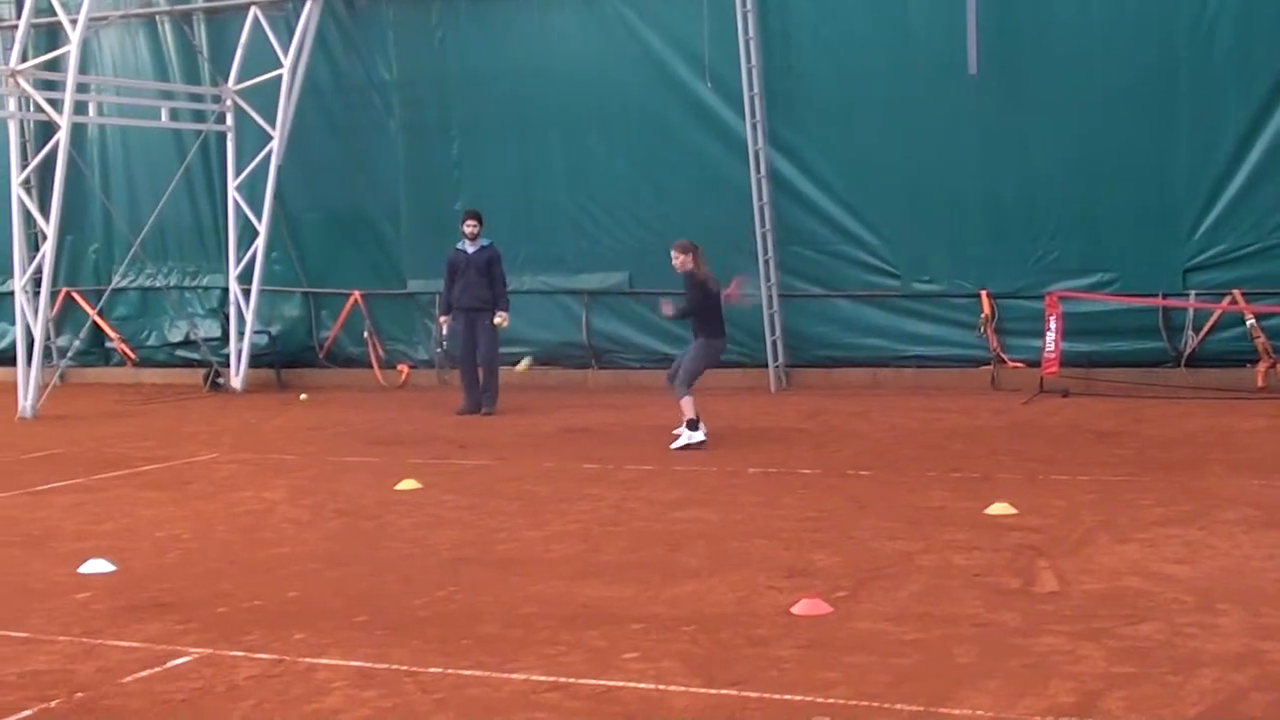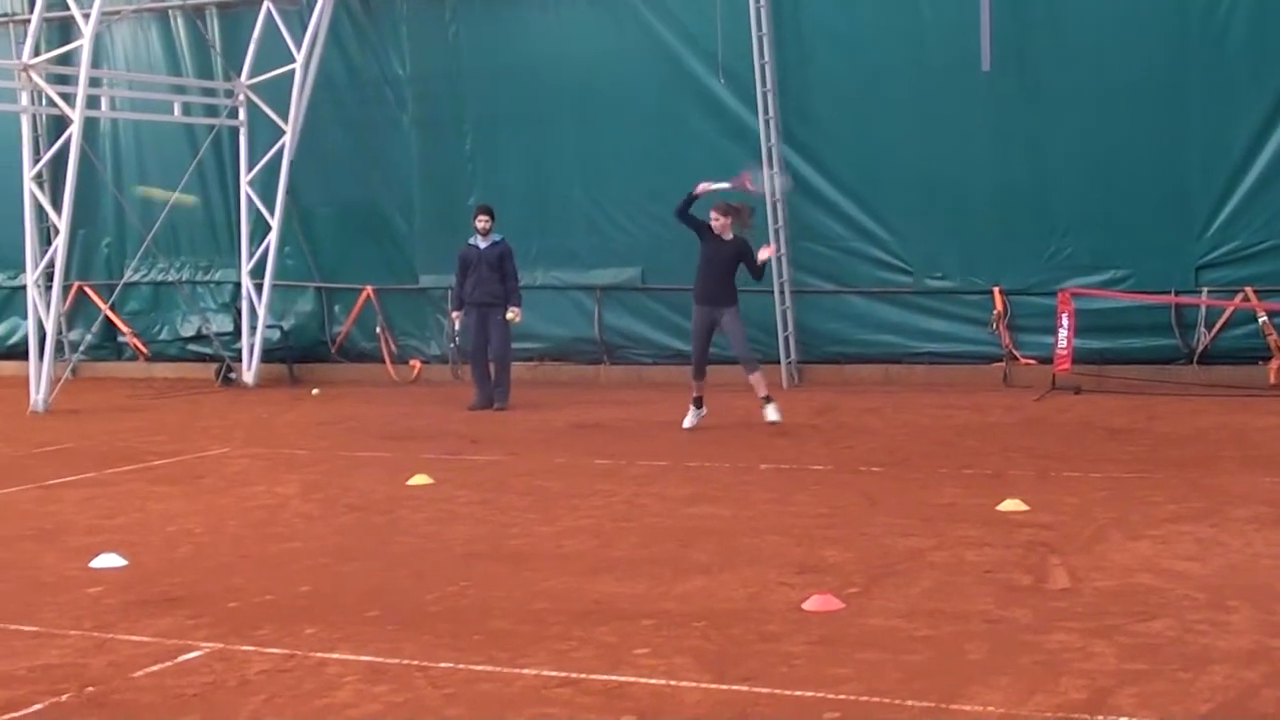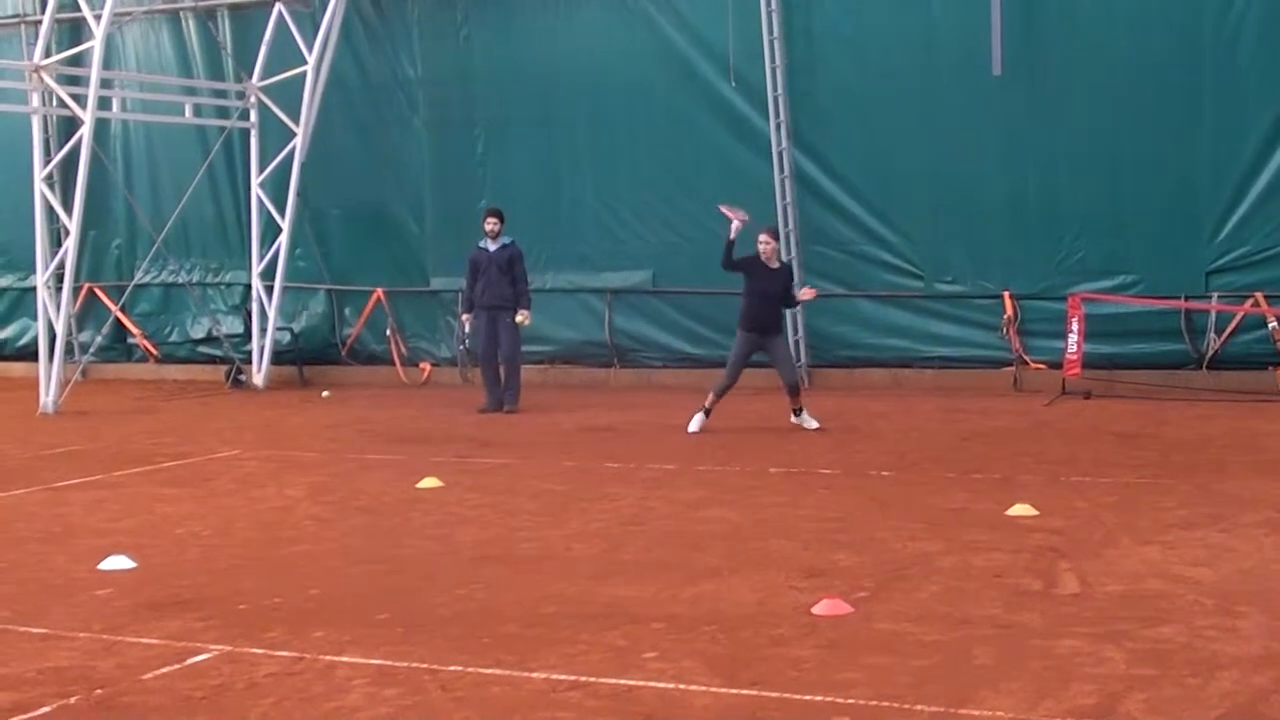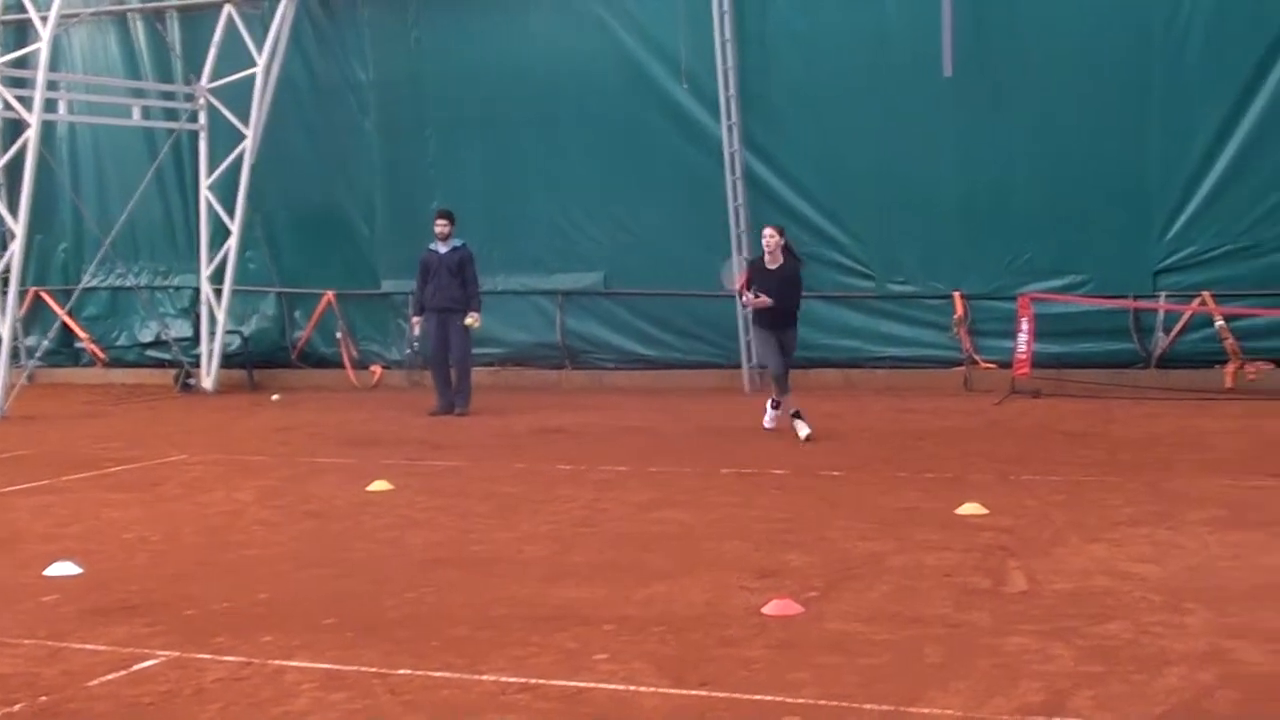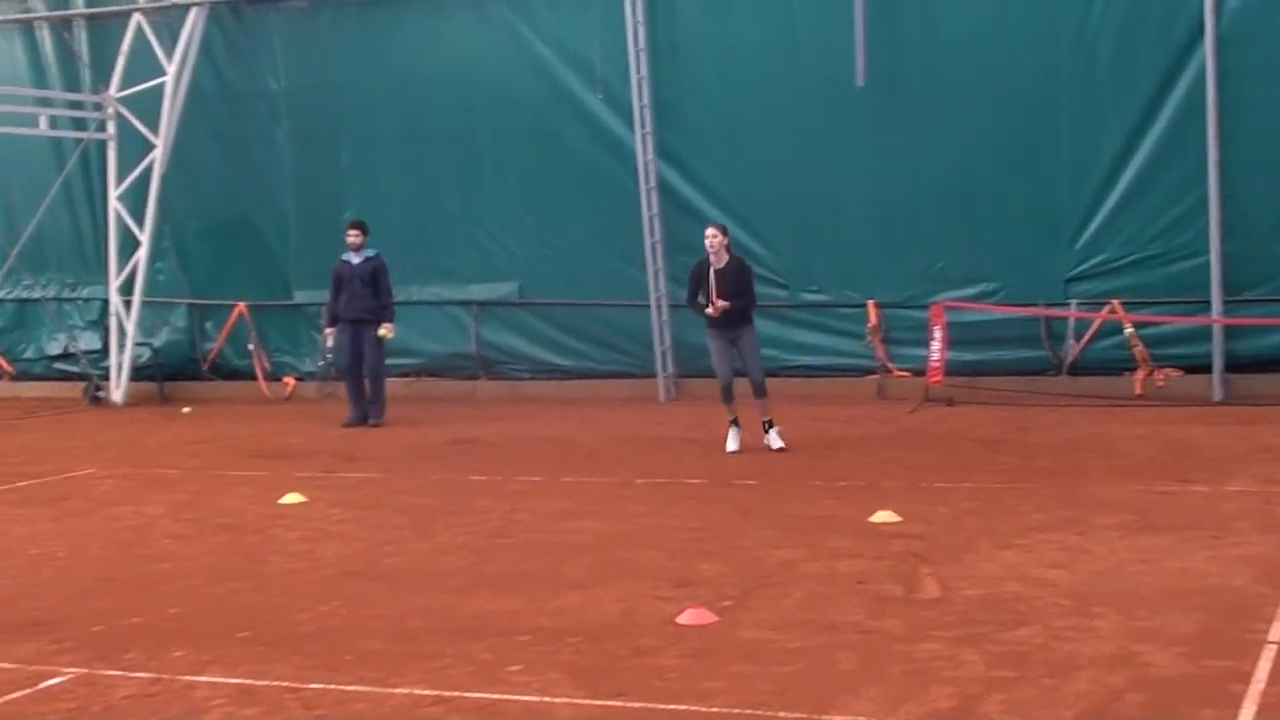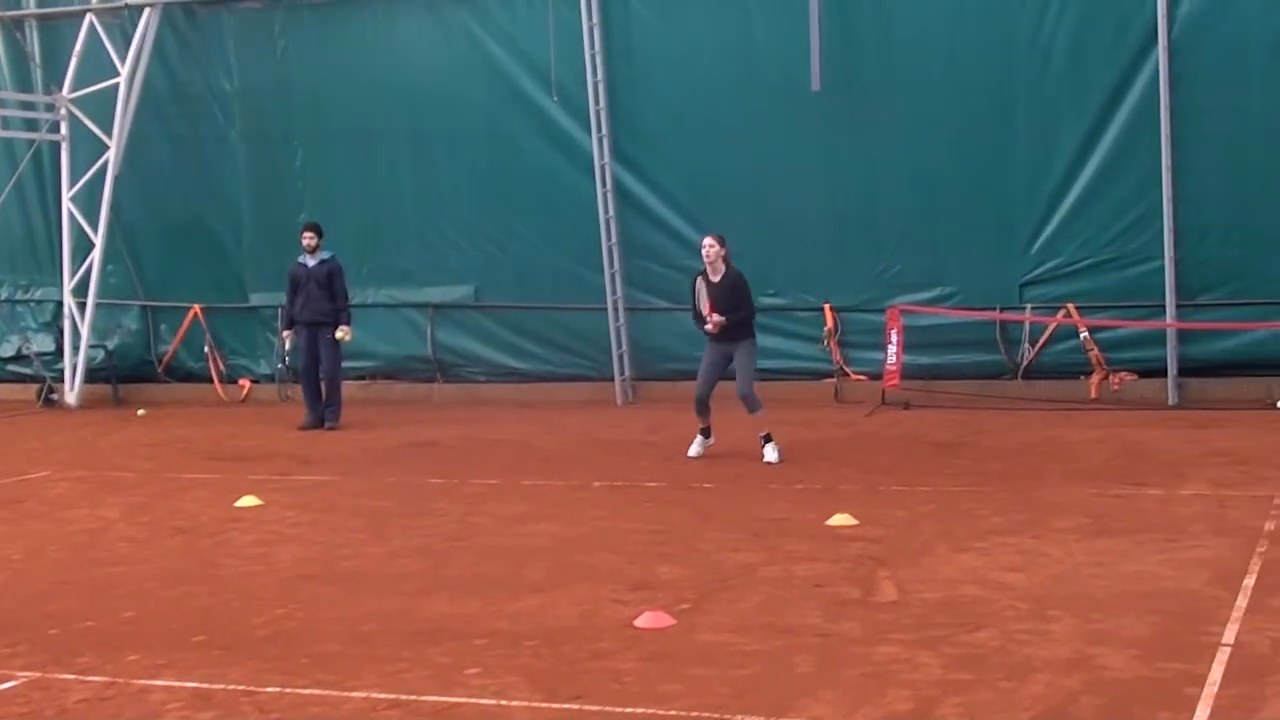
dt=0.3s
person 1, frame 1
left shoulder: (692, 277)
right shoulder: (694, 277)
left elbow: (690, 309)
left wrist: (672, 312)
left hip: (711, 341)
right hip: (702, 340)
left knee: (680, 383)
right knee: (673, 377)
left ankle: (694, 431)
right ankle: (693, 423)
person 1, frame 2
left shoulder: (740, 245)
right shoulder: (706, 233)
left elbow: (757, 276)
right elbow: (680, 212)
left wrist: (760, 261)
right wrist: (696, 193)
left hip: (727, 309)
right hip: (702, 307)
left knee: (744, 354)
right knee: (698, 360)
left ankle: (768, 404)
right ankle: (696, 407)
person 1, frame 3
left shoulder: (786, 270)
right shoulder: (751, 263)
left elbow: (786, 302)
right elbow: (727, 264)
left wrist: (799, 298)
right wrist: (732, 237)
left hip: (775, 335)
right hip: (749, 333)
left knee: (792, 381)
right knee: (729, 380)
left ankle: (799, 412)
right ankle: (703, 413)
person 1, frame 4
left shoulder: (792, 269)
right shoulder: (754, 266)
left elbow: (792, 303)
right elbow: (746, 294)
left wrist: (770, 302)
right wrist: (746, 298)
left hip: (787, 329)
right hip: (763, 329)
left knee: (782, 374)
right knee: (776, 370)
left ankle: (775, 404)
right ankle: (797, 419)
person 1, frame 5
left shoulder: (739, 265)
right shoulder: (700, 268)
left elbow: (750, 301)
right elbow: (691, 300)
left wrist: (727, 306)
right wrist: (705, 309)
left hip: (743, 328)
right hip: (716, 332)
left knee: (757, 377)
right knee: (725, 380)
left ankle: (770, 429)
right ankle: (734, 428)
person 1, frame 6
left shoulder: (736, 277)
right shoulder: (699, 280)
left elbow: (749, 313)
right elbow: (697, 315)
left wrist: (724, 320)
right wrist: (706, 325)
left hip: (743, 342)
right hip: (716, 344)
left knee: (745, 391)
right knee: (700, 394)
left ankle: (768, 443)
right ankle: (704, 435)
person 2, frame 1
left shoulder: (490, 252)
right shoulder: (455, 255)
left elbow: (499, 283)
right elbow: (448, 285)
left wrist: (502, 308)
right wrist: (444, 312)
left hip: (485, 312)
right hip: (461, 313)
left knee: (488, 356)
right knee: (464, 357)
left ankle: (488, 401)
right ankle: (472, 400)
person 2, frame 2
left shoulder: (502, 247)
right shoulder: (466, 250)
left elbow: (511, 278)
right elbow: (460, 281)
left wrist: (515, 303)
right wrist: (456, 307)
left hip: (497, 308)
right hip: (473, 308)
left knee: (500, 352)
right knee: (476, 352)
left ankle: (501, 396)
right ankle: (483, 396)
person 2, frame 3
left shoulder: (512, 250)
right shoulder: (477, 253)
left elbow: (521, 281)
right elbow: (470, 284)
left wrist: (524, 306)
right wrist: (466, 310)
left hip: (507, 310)
right hip: (483, 311)
left knee: (509, 354)
right knee: (486, 355)
left ankle: (510, 399)
right ankle: (493, 398)
person 2, frame 4
left shoulder: (463, 252)
right shoulder: (427, 255)
left elbow: (471, 283)
right elbow: (421, 286)
left wrist: (474, 309)
right wrist: (417, 313)
left hip: (457, 313)
right hip: (434, 314)
left knee: (460, 357)
right knee: (436, 358)
left ankle: (462, 401)
right ankle: (445, 401)
person 2, frame 5
left shoulder: (376, 262)
right shoulder: (340, 266)
left elbow: (385, 294)
right elbow: (334, 297)
left wrist: (388, 320)
right wrist: (330, 324)
left hip: (371, 323)
right hip: (347, 324)
left knee: (374, 368)
right knee: (351, 368)
left ankle: (375, 412)
right ankle: (358, 412)
person 2, frame 6
left shoulder: (331, 264)
right shoulder: (296, 268)
left elbow: (341, 296)
right elbow: (290, 300)
left wrist: (344, 322)
right wrist: (287, 326)
left hip: (327, 326)
right hip: (304, 327)
left knee: (330, 371)
right knee: (306, 371)
left ankle: (331, 415)
right ankle: (314, 415)
